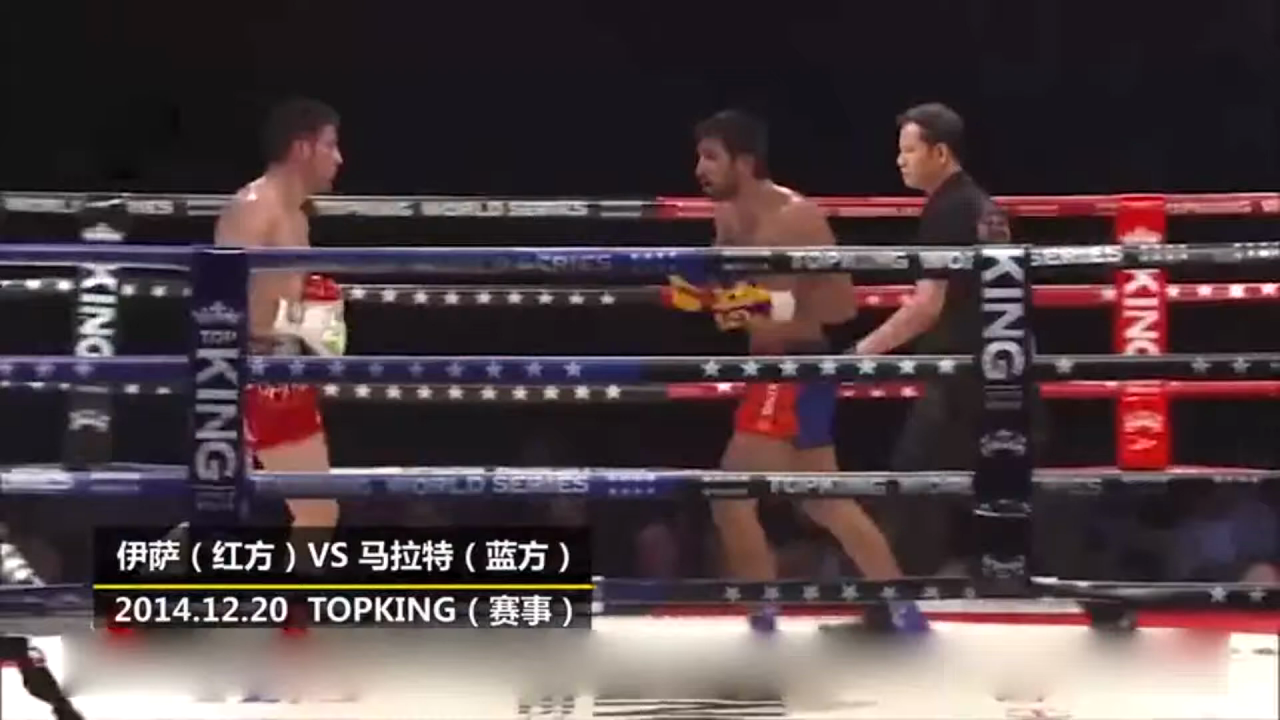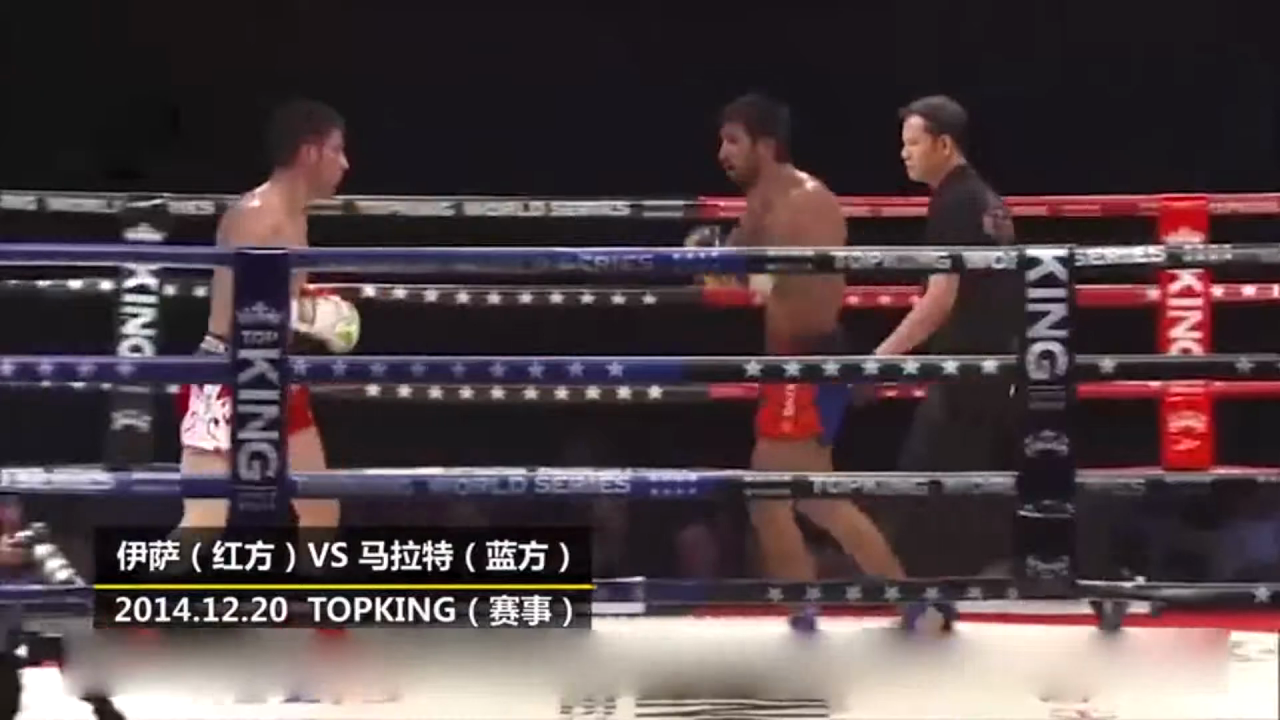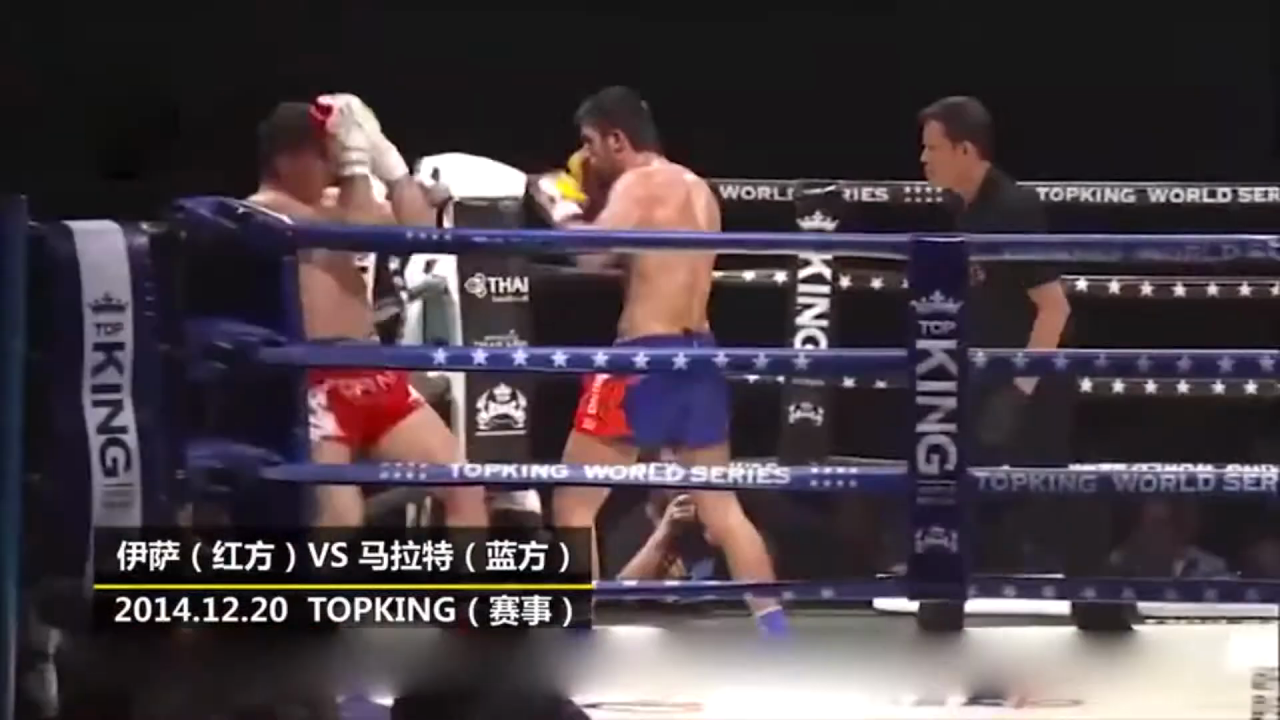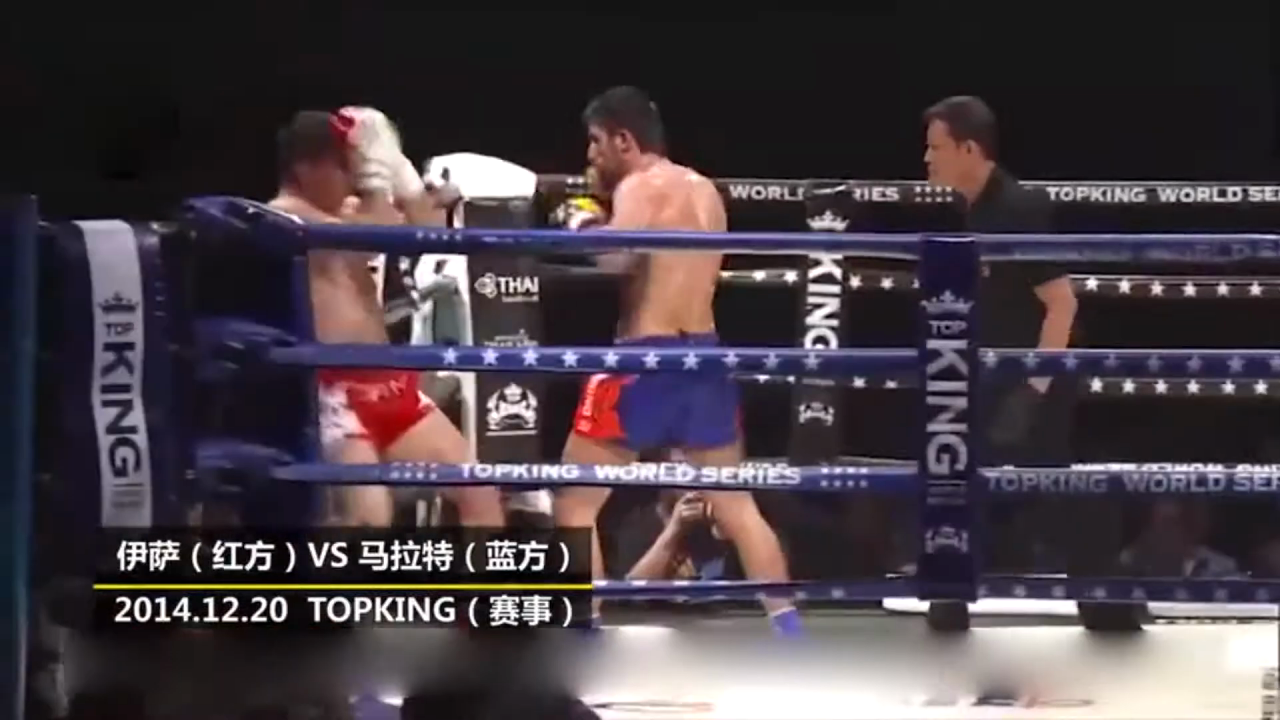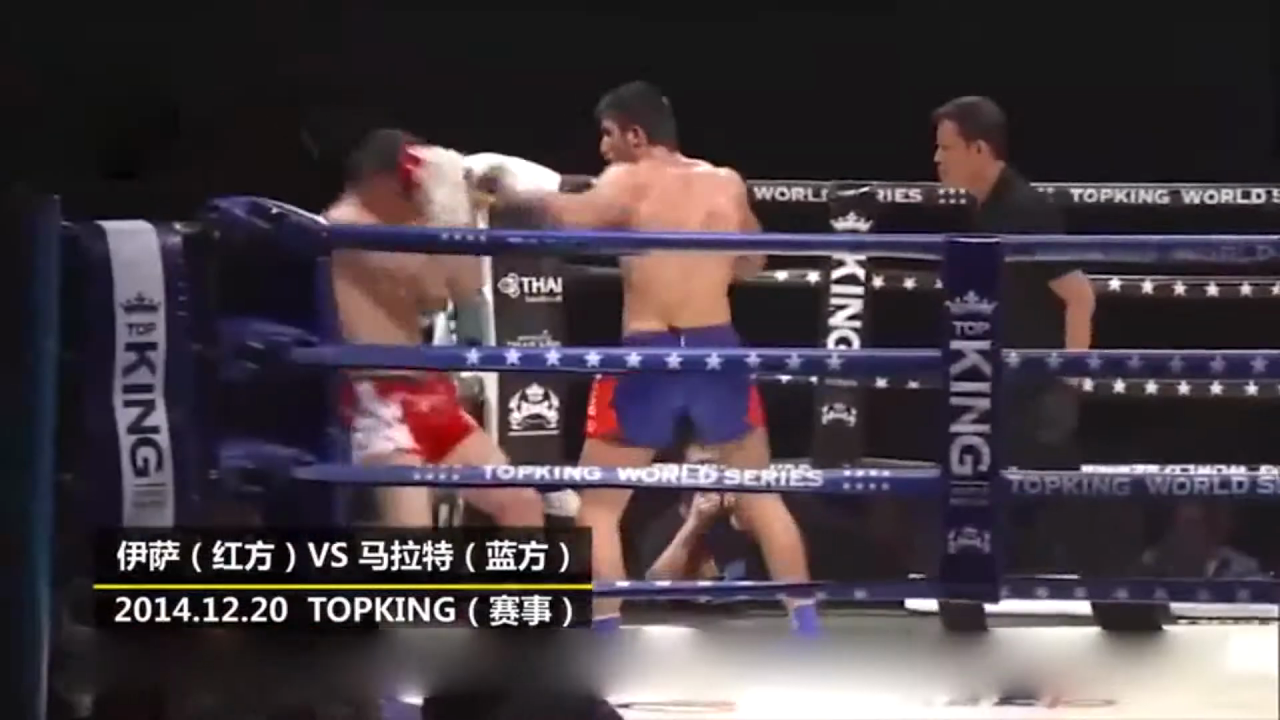
dt=0.1s
person 1, frame 1
left shoulder: (796, 216)
right shoulder: (730, 215)
left elbow: (840, 303)
right elbow: (734, 291)
left wrist: (775, 305)
right wrist: (714, 295)
left knee: (731, 502)
right knee: (832, 507)
left ankle: (765, 630)
right ankle: (905, 612)
person 1, frame 2
left shoulder: (805, 200)
right shoulder: (761, 201)
left elbow: (826, 294)
left wrist: (756, 281)
left hip: (808, 361)
right hip: (789, 363)
left knee: (770, 505)
right knee: (820, 502)
person 1, frame 3
left shoulder: (638, 184)
right shoulder: (697, 190)
left elbow: (593, 252)
left wrist: (559, 202)
right hip: (699, 355)
left knee: (573, 507)
right knee: (721, 507)
right ankle: (775, 627)
person 1, frame 4
left shoulder: (641, 185)
right shoulder: (703, 191)
left elbow: (615, 257)
left hip: (644, 363)
left knee: (574, 508)
right knee: (737, 506)
right ankle: (790, 628)
person 1, frame 5
left shoulder: (632, 180)
right shoulder: (728, 185)
left elbow: (569, 217)
right elbow: (751, 263)
left wrist: (503, 189)
right hip: (717, 355)
left knee: (598, 511)
right knee: (758, 499)
left ankle: (603, 639)
right ankle: (807, 626)
person 2, frame 1
left shoulder: (948, 211)
right shoulder: (981, 208)
left elbow: (929, 305)
left wrist: (865, 351)
left hip: (961, 373)
left knee: (914, 474)
person 2, frame 2
left shoulder: (954, 205)
right shoulder: (980, 201)
left elbow: (941, 298)
left wrist: (881, 355)
right hip: (996, 362)
left knee: (922, 471)
person 2, frame 3
left shoulder: (1015, 209)
right shoulder: (973, 209)
left elbow: (1054, 306)
left wrist: (1021, 386)
left hip: (1026, 385)
right hip: (994, 378)
person 2, frame 4
left shoulder: (1017, 208)
right shoulder: (979, 208)
left elbow: (1062, 302)
left wrist: (1035, 385)
left hip: (1028, 382)
right hip: (995, 378)
person 2, frame 5
left shoulder: (1029, 213)
right shoulder: (987, 215)
left elbow: (1078, 295)
left wrist: (1068, 386)
left hip: (1037, 388)
right hip: (1004, 386)
person 3, frame 1
left shoulder: (294, 214)
right shoulder: (253, 207)
left wrist: (320, 307)
right wrist: (299, 324)
left hip: (284, 380)
left knee: (319, 511)
person 3, frame 2
left shoulder: (291, 216)
right shoulder: (256, 213)
right elbow: (234, 306)
left wrist: (326, 314)
right wrist: (312, 318)
right hip: (226, 383)
left knee: (320, 511)
right knee: (203, 525)
person 3, frame 3
left shoulder: (330, 202)
right shoulder: (266, 210)
left elbow: (419, 228)
left wrist: (383, 157)
right wrist: (358, 160)
left hip: (376, 376)
right hip: (320, 383)
left knee: (465, 490)
right knee: (342, 519)
person 3, frame 4
left shoulder: (348, 210)
right shoulder: (285, 217)
left wrist: (401, 175)
right wrist: (378, 175)
left hip: (386, 380)
right hip: (334, 386)
left knee: (480, 491)
right knee: (371, 517)
person 3, frame 5
left shoulder: (396, 224)
right shoulder: (345, 228)
left elbow: (466, 287)
right elbow: (428, 287)
left wrist: (460, 209)
right wrist: (440, 209)
left hip: (427, 394)
right hip: (377, 398)
left knee: (523, 505)
